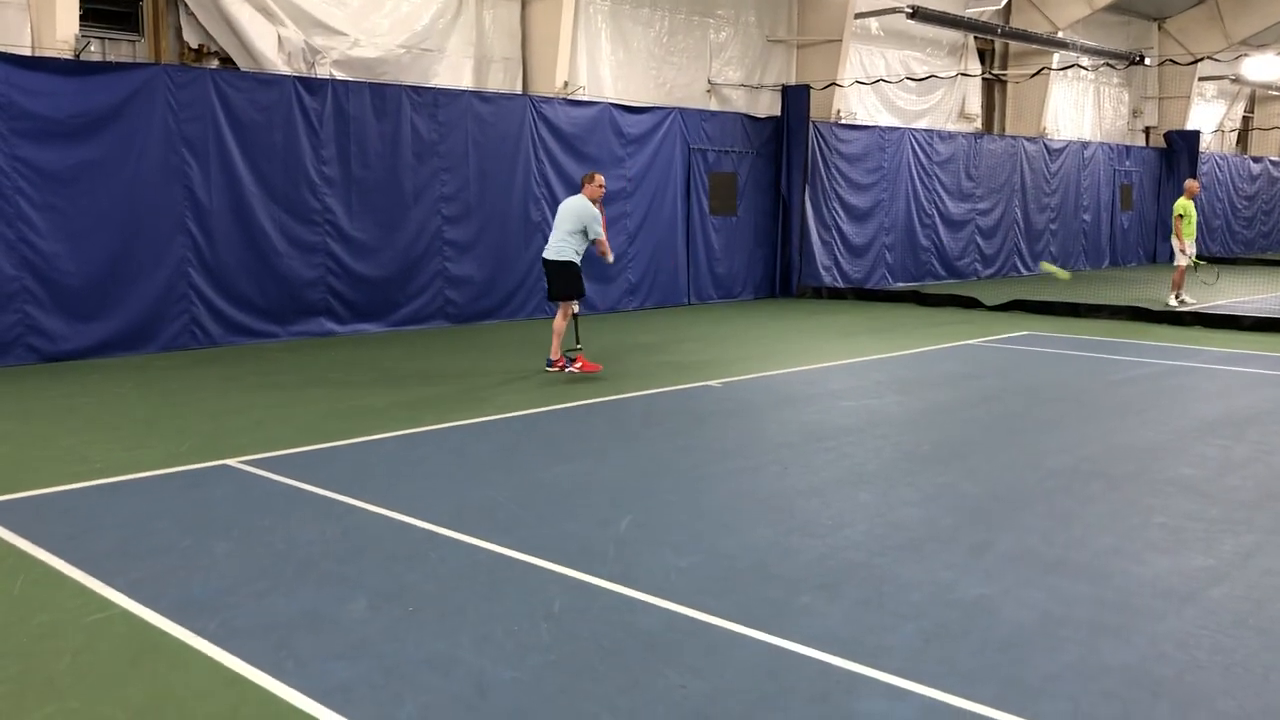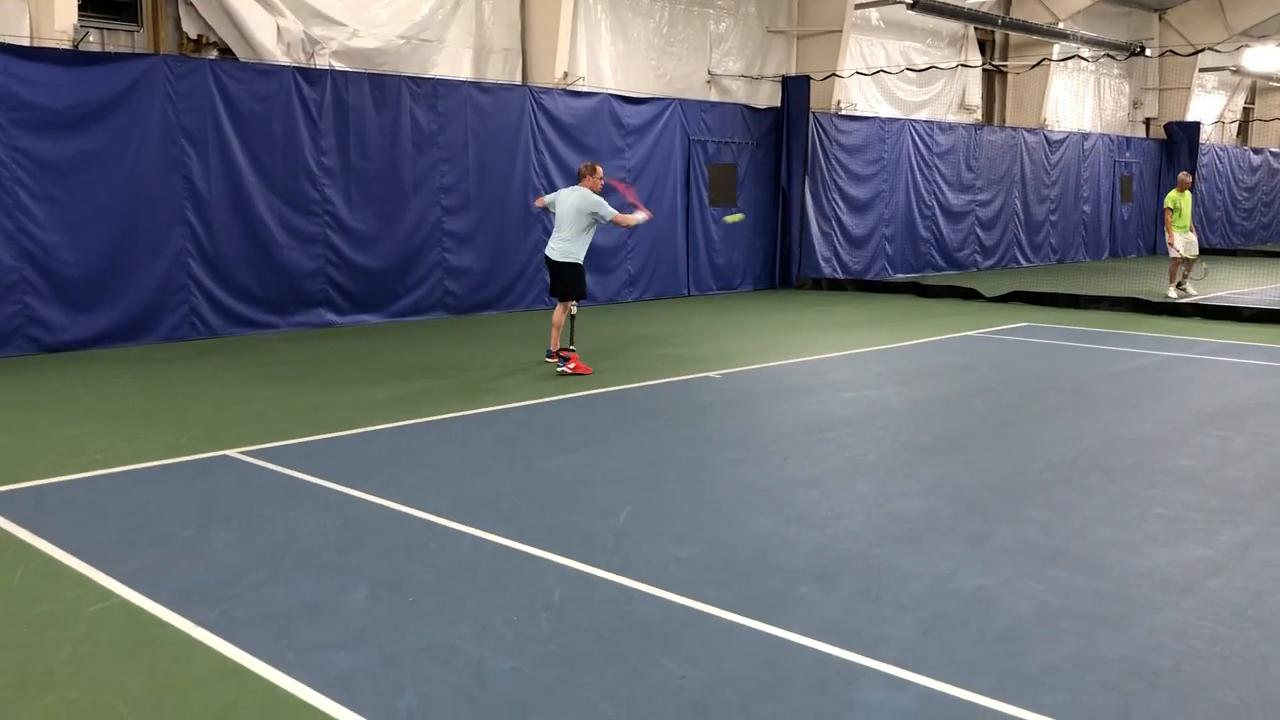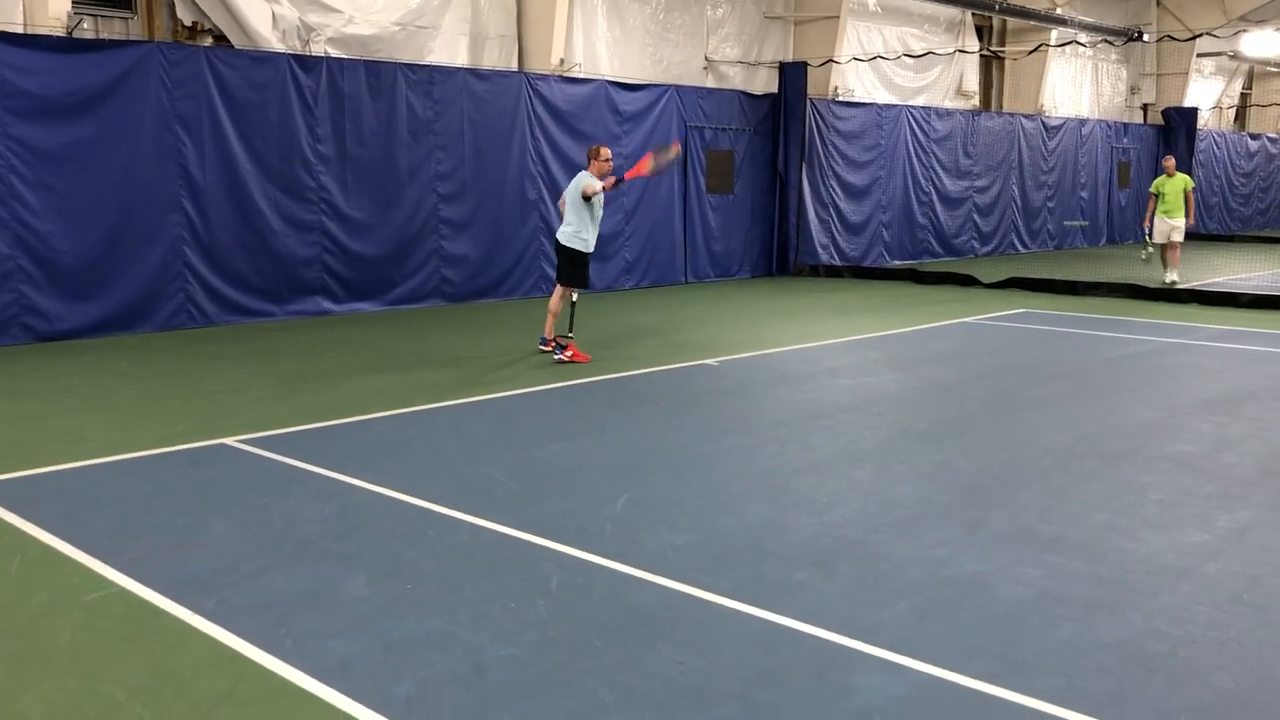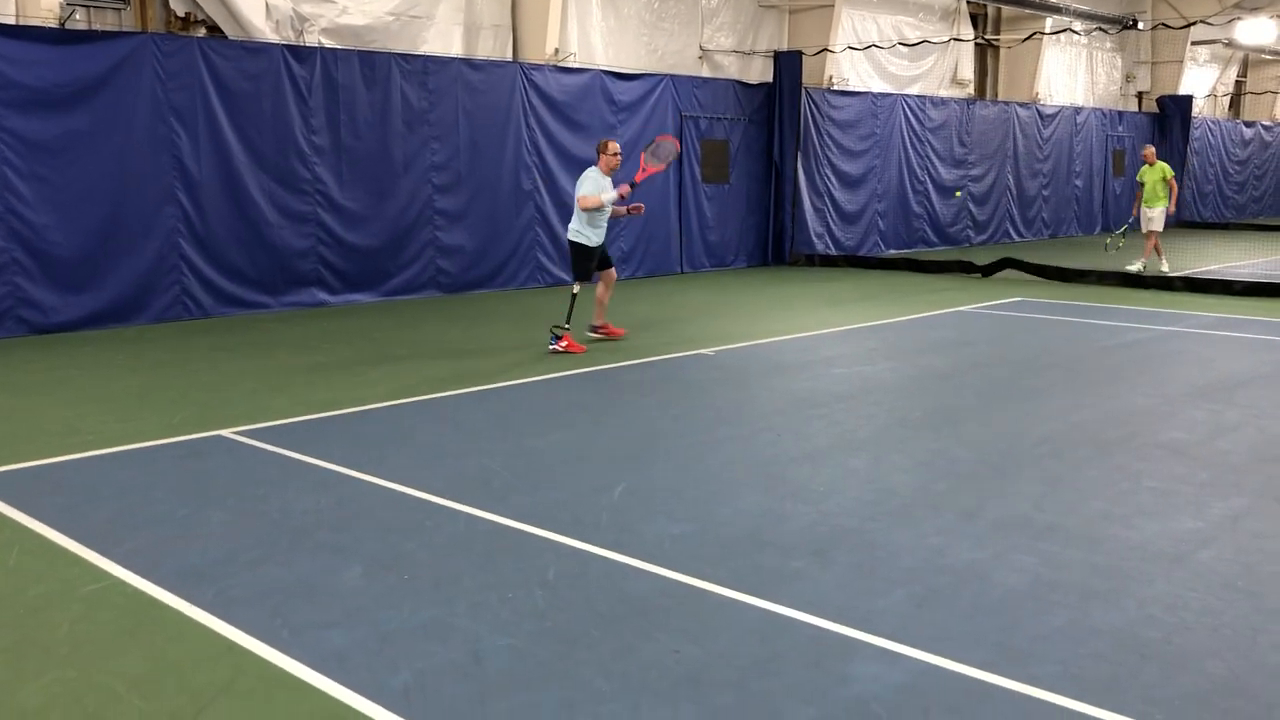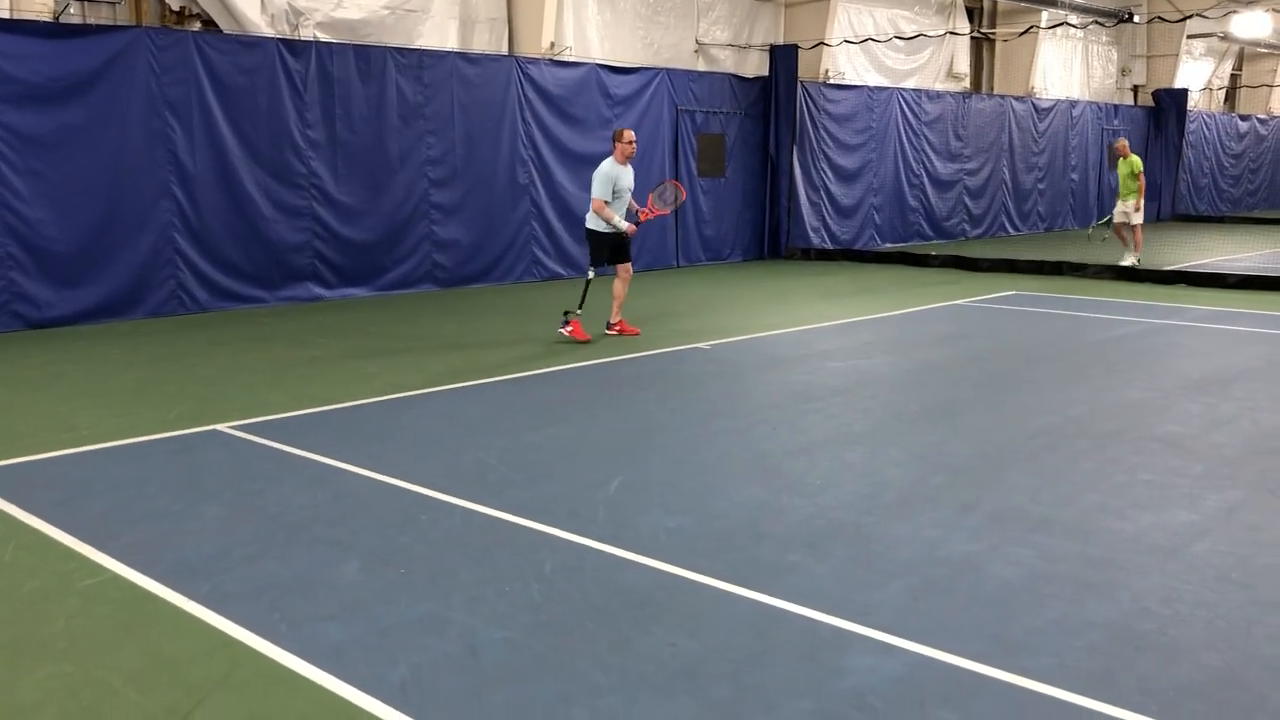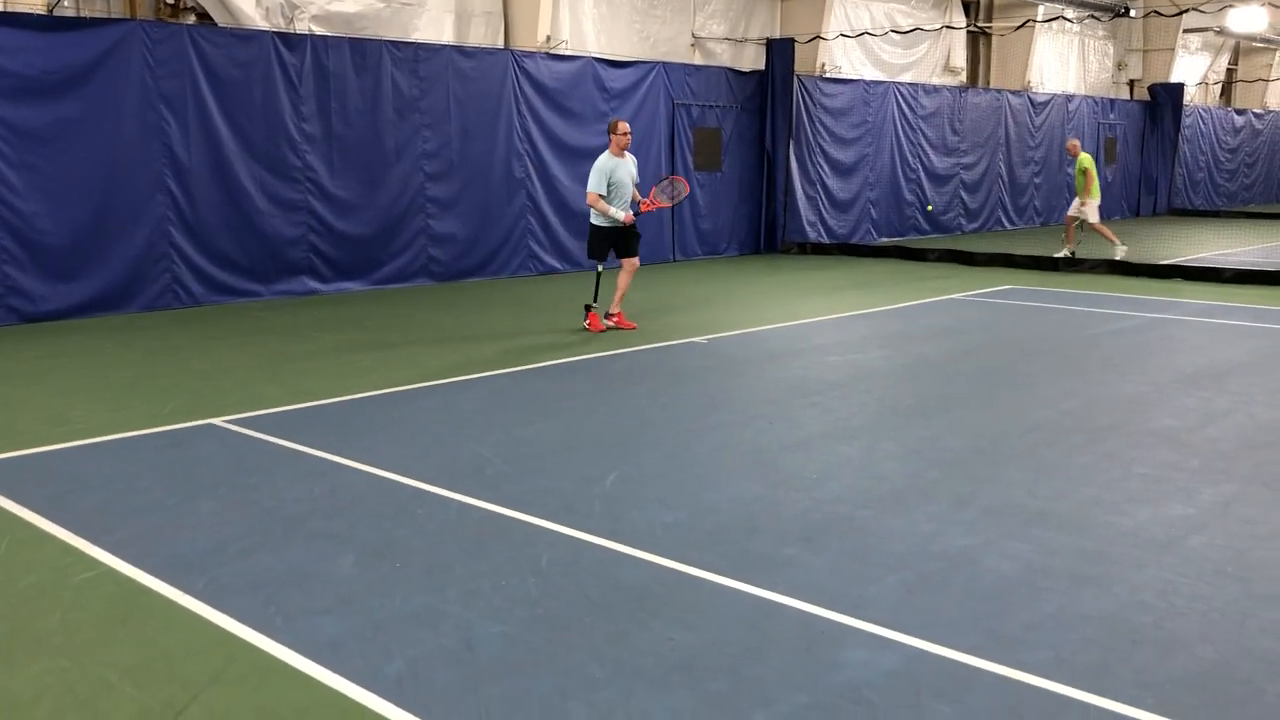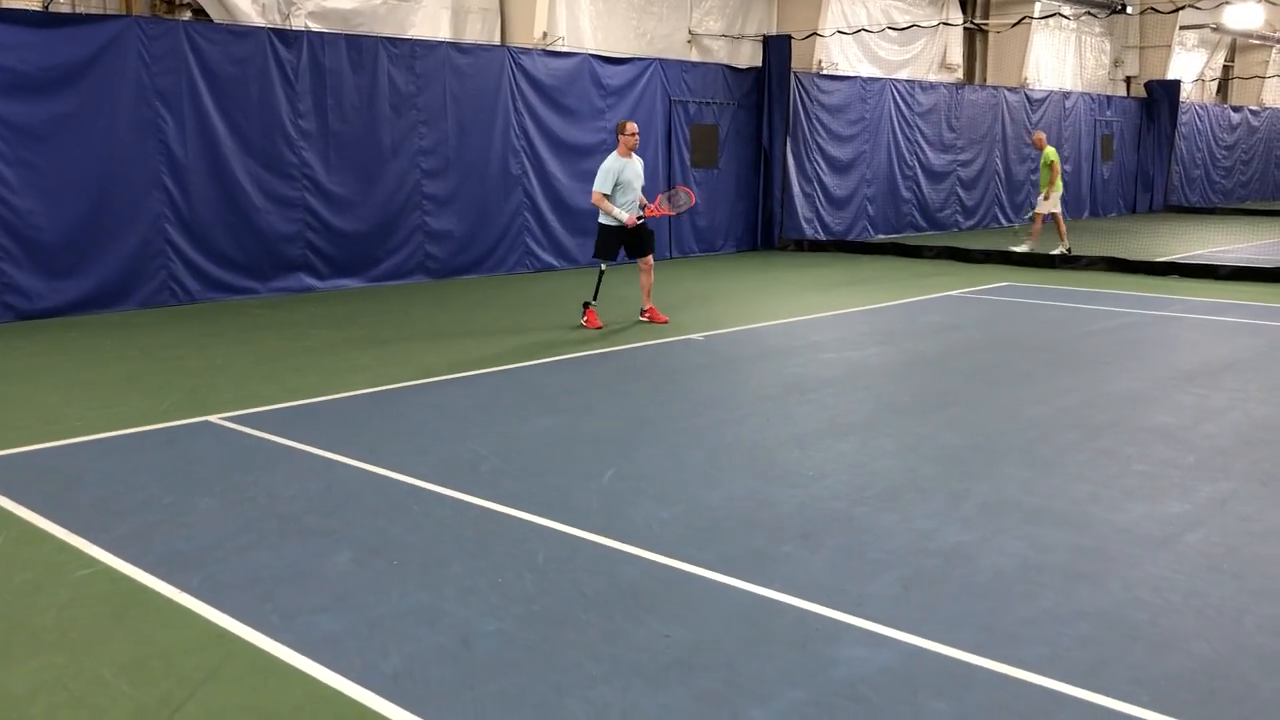
dt=0.4s
person 1, frame 1
left shoulder: (570, 202)
right shoulder: (590, 211)
right elbow: (601, 246)
right wrist: (609, 256)
left hip: (551, 258)
right hip: (564, 261)
left knee: (565, 309)
right knee: (569, 308)
left ankle: (554, 359)
right ankle: (573, 360)
person 1, frame 2
left shoulder: (563, 193)
right shoulder: (594, 202)
left elbow: (539, 203)
right elbow: (623, 221)
right wrist: (642, 215)
left hip: (553, 255)
right hip: (569, 260)
left knee: (563, 303)
right knee: (568, 304)
left ankle: (554, 350)
right ankle: (566, 360)
person 1, frame 3
left shoulder: (581, 179)
right shoulder: (587, 180)
left elbow: (563, 203)
right elbow: (588, 190)
right wrist: (604, 185)
left hip: (567, 242)
right hip: (576, 245)
left knee: (562, 290)
right knee: (569, 292)
left ankle: (548, 338)
right ankle: (563, 348)
person 1, frame 4
left shoulder: (605, 180)
right shoulder: (592, 178)
right elbow: (584, 204)
left wrist: (627, 209)
right wrist: (616, 194)
left hip: (595, 240)
right hip: (582, 240)
left knee: (610, 277)
right knee: (580, 285)
left ankle: (599, 325)
right ankle: (559, 338)
person 1, frame 5
left shoulder: (628, 168)
right shoulder: (607, 171)
right elbow: (597, 207)
left wrist: (636, 209)
right wrist: (624, 224)
left hip: (617, 231)
right hip: (599, 230)
left knee: (625, 273)
right knee: (592, 275)
left ankle: (615, 322)
right ankle: (570, 322)
person 1, frame 6
left shoulder: (631, 160)
right shoulder: (602, 165)
right elbow: (592, 200)
left wrist: (639, 200)
right wrist: (620, 215)
left hip: (625, 223)
right hip: (603, 224)
left knee: (631, 265)
right knee: (600, 268)
left ankle: (613, 314)
right ankle: (591, 313)
person 1, frame 7
left shoulder: (638, 161)
right shoulder: (610, 165)
right elbow: (596, 199)
left wrist: (645, 204)
right wrist: (623, 217)
left hip: (635, 222)
right hip: (612, 225)
left knee: (647, 264)
right knee: (603, 268)
left ankle: (647, 309)
right ankle: (588, 311)
